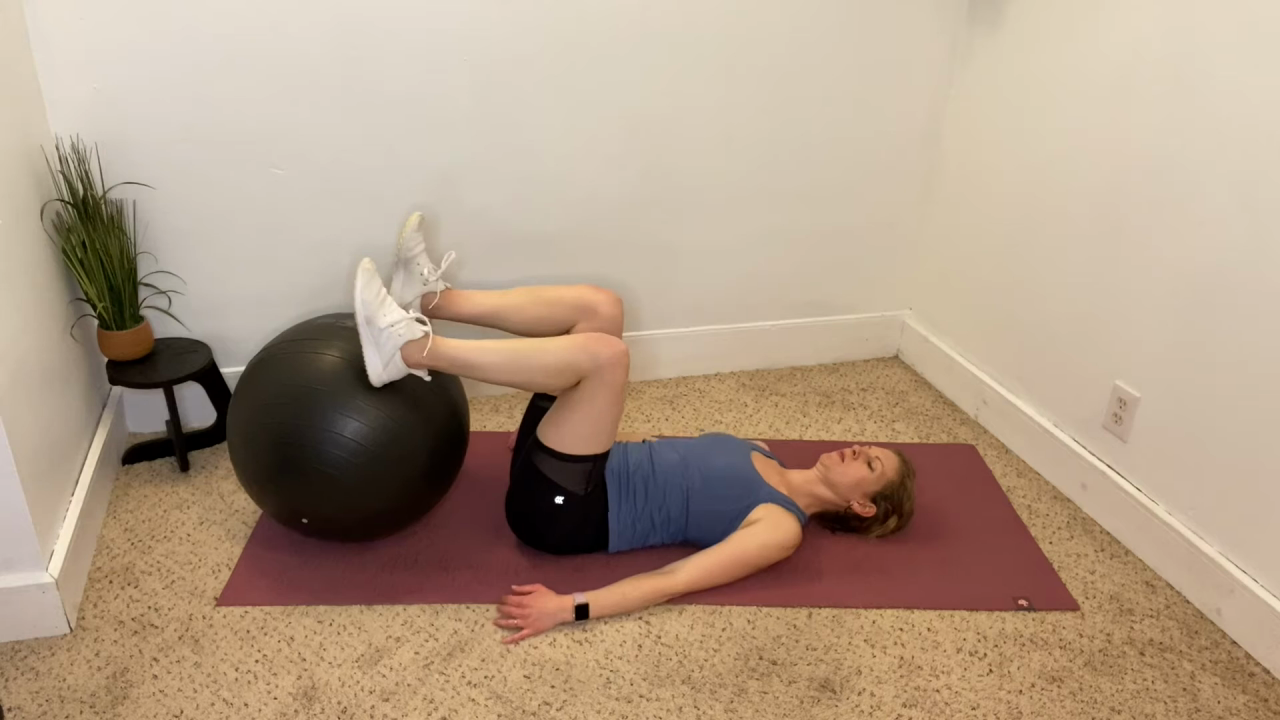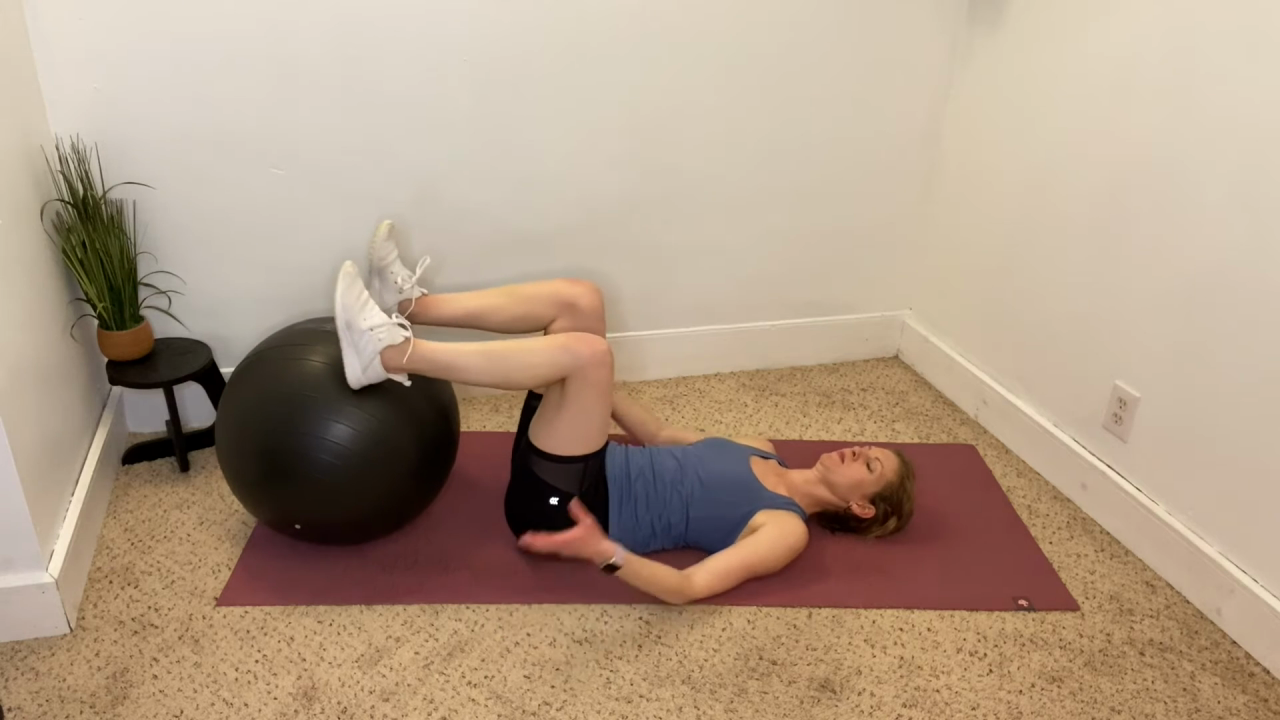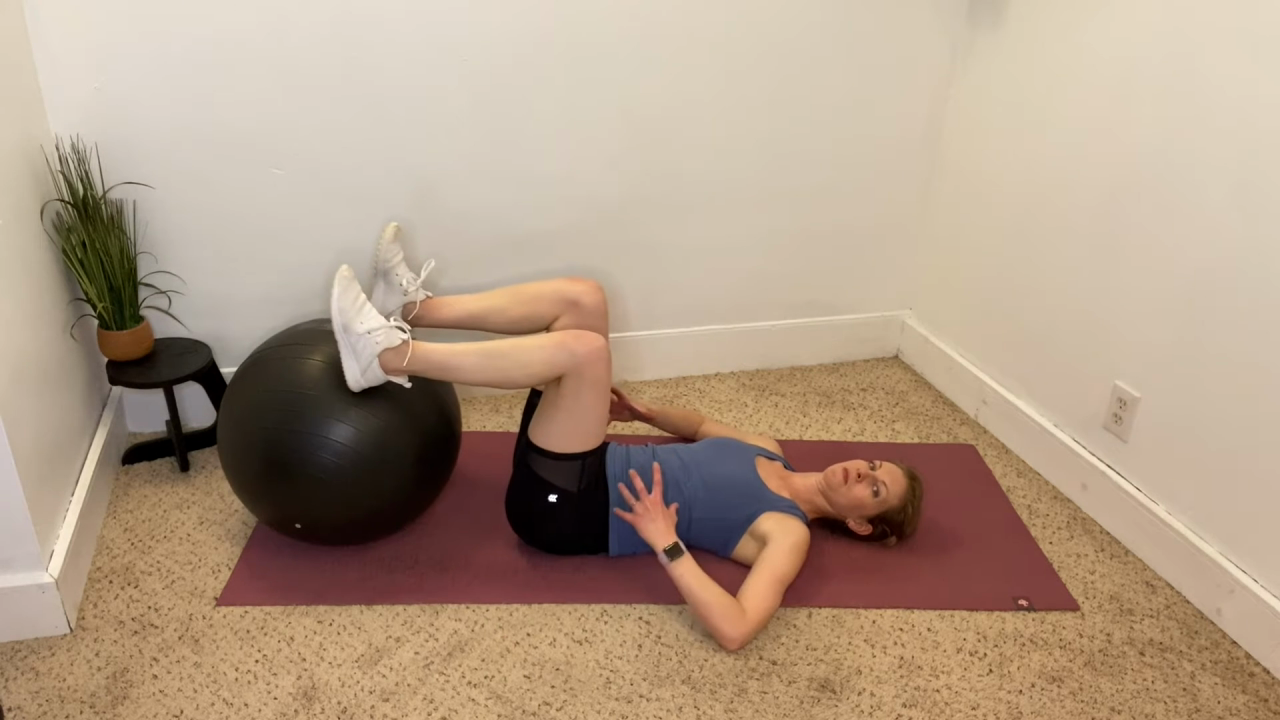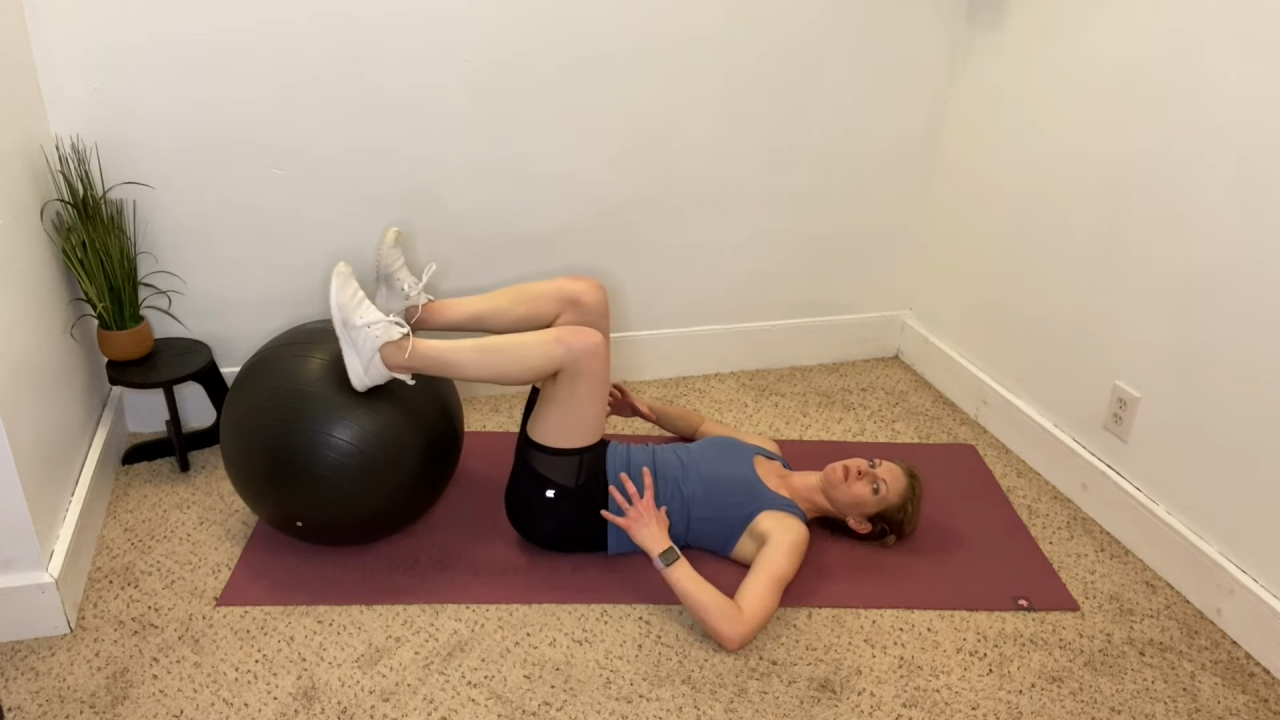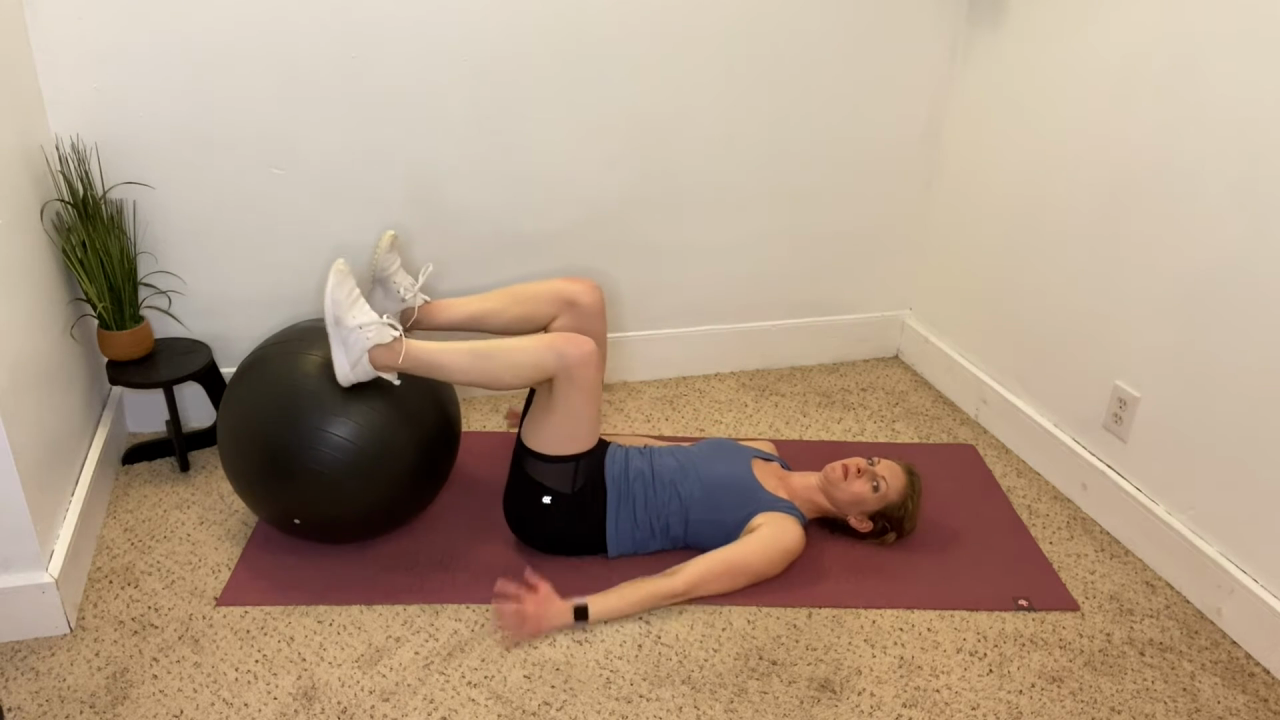
dt=0.7s
person 1, frame 1
left shoulder: (782, 527)
right shoulder: (761, 456)
left elbow: (676, 581)
left wrist: (570, 607)
right wrist: (567, 425)
left hip: (563, 508)
right hip: (578, 473)
left knee: (604, 352)
right knee: (599, 308)
left ankle: (410, 349)
right ankle: (428, 299)
person 1, frame 2
left shoulder: (787, 529)
right shoulder: (760, 451)
left elbow: (687, 586)
left wrist: (605, 553)
right wrist: (586, 393)
left hip: (564, 500)
right hip: (600, 481)
left knee: (586, 352)
right knee: (578, 299)
left ankle: (391, 354)
right ankle: (407, 304)
person 1, frame 3
left shoulder: (789, 533)
right shoulder: (768, 451)
left elbow: (734, 629)
right elbow: (701, 426)
left wrist: (666, 543)
right wrist: (641, 411)
left hip: (568, 509)
right hip: (592, 467)
left knee: (584, 350)
right knee: (581, 298)
left ankle: (389, 356)
right ankle: (413, 306)
person 1, frame 4
left shoulder: (788, 532)
right shoulder: (767, 451)
left elbow: (734, 629)
right elbow: (701, 427)
left wrist: (660, 547)
right wrist: (644, 408)
left hip: (566, 506)
right hip: (595, 465)
left knee: (581, 345)
right knee: (582, 296)
left ankle: (390, 354)
right ankle: (414, 310)
person 1, frame 5
left shoulder: (783, 538)
right shoulder: (765, 454)
left elbow: (678, 586)
left wrist: (571, 609)
right wrist: (554, 424)
left hip: (564, 511)
right hip: (598, 471)
left knee: (572, 355)
right knee: (578, 298)
left ankle: (378, 352)
right ankle: (413, 313)
